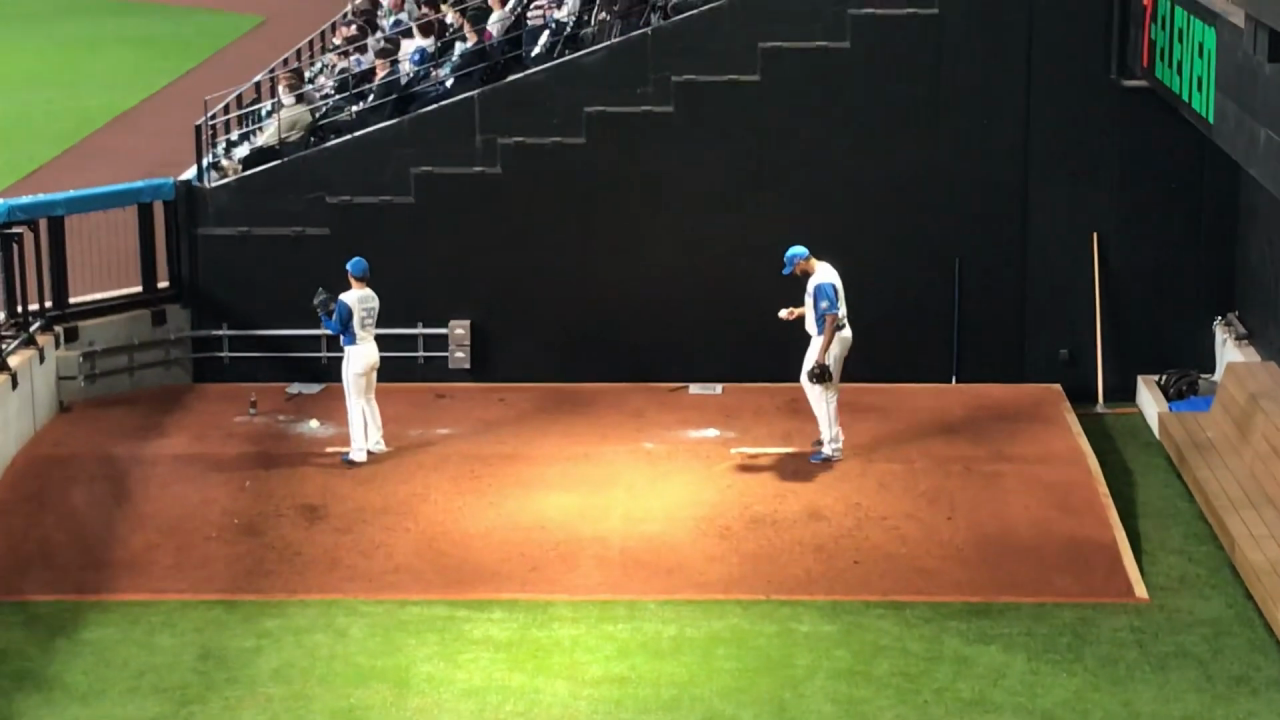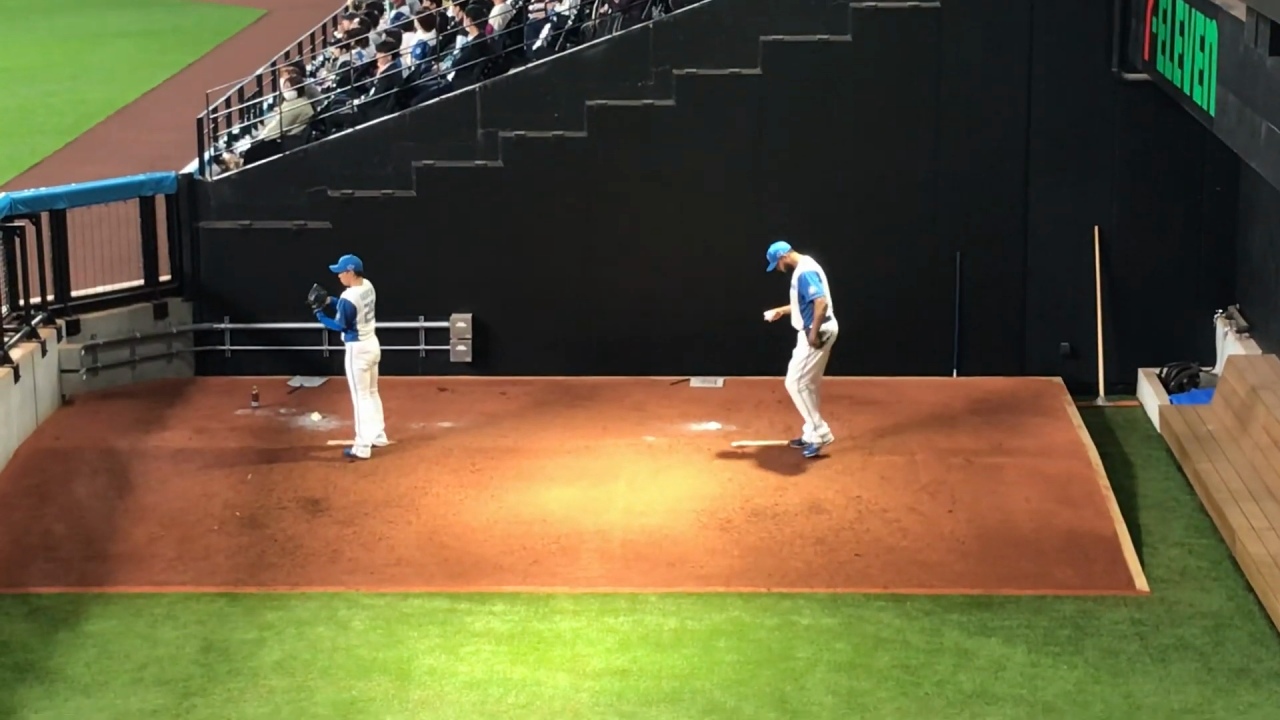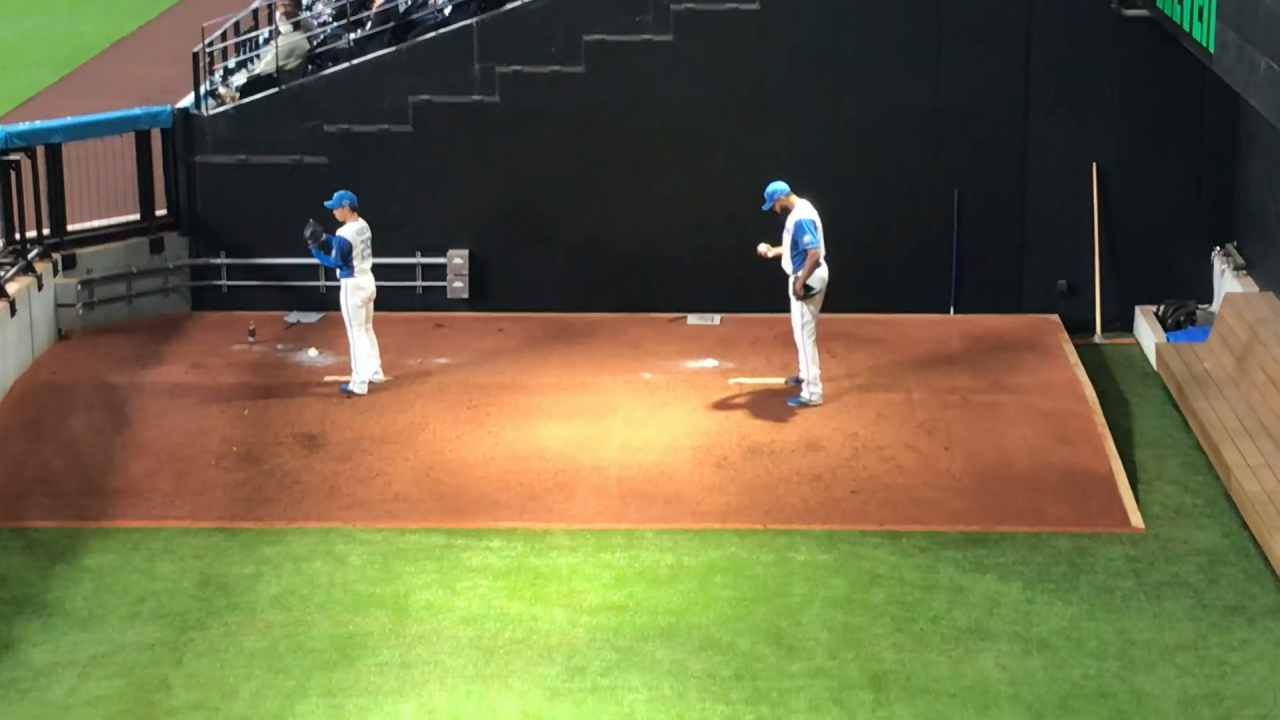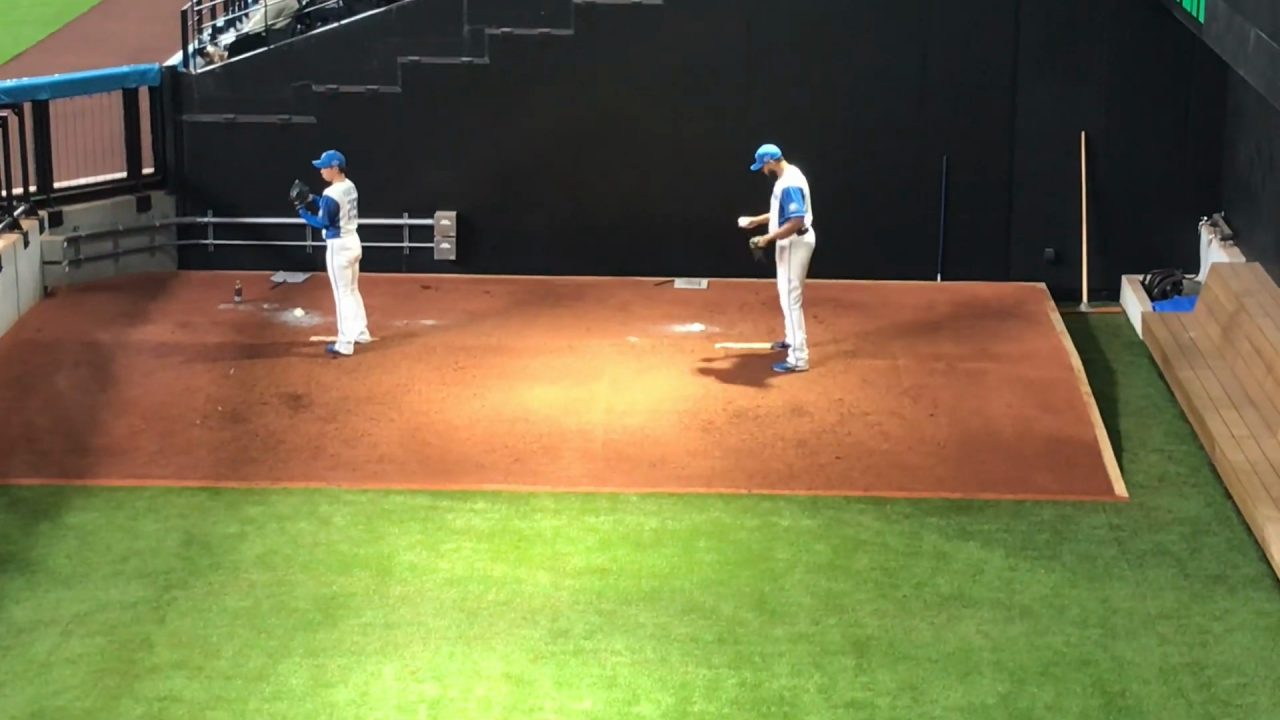
dt=0.7s
person 1, frame 1
left shoulder: (822, 282)
right shoulder: (821, 271)
left elbow: (832, 320)
left wrist: (822, 355)
right wrist: (799, 311)
left hip: (832, 339)
right hip: (822, 337)
left knee: (825, 391)
right knee: (808, 381)
left ankle: (833, 448)
right ankle: (829, 433)
person 1, frame 2
left shoulder: (805, 272)
right shoulder: (802, 269)
left elbow: (821, 302)
left wrist: (814, 333)
right wrist: (782, 311)
left hip: (819, 331)
right hip: (812, 331)
left knee: (795, 382)
right knee: (808, 384)
left ankle: (820, 432)
right ankle: (811, 434)
person 1, frame 3
left shoulder: (801, 217)
right shoulder: (798, 211)
left elbow: (815, 252)
left wrist: (800, 282)
right wrist: (773, 251)
left hip: (808, 278)
right hip: (804, 277)
left knee: (804, 332)
right knee: (800, 329)
left ankle: (812, 392)
right ankle: (806, 374)
person 1, frame 4
left shoulder: (790, 184)
right shoulder: (786, 177)
left elbow: (796, 222)
left wrist: (767, 239)
right wrist: (758, 220)
left hip: (794, 244)
right hip: (790, 243)
left knee: (791, 298)
right knee: (786, 293)
left ankle: (798, 358)
right ankle: (792, 339)
person 2, frame 1
left shoulder: (346, 299)
right shoulder: (372, 296)
left elbow: (337, 328)
left wrist: (324, 316)
right wrist: (335, 309)
left hip: (355, 353)
right hip: (371, 350)
left knee: (354, 403)
right knee: (369, 399)
left ankle: (358, 452)
right ankle: (376, 443)
person 2, frame 2
left shoulder: (348, 297)
right shoulder: (368, 286)
left elbow: (340, 325)
left wrist: (320, 314)
right wrist: (330, 302)
left hip: (357, 349)
right hip: (372, 344)
left knee: (360, 397)
right knee: (371, 393)
left ankle: (362, 447)
right ankle: (378, 436)
person 2, frame 3
left shoulder: (344, 233)
right shoulder: (363, 225)
left elbow: (335, 263)
left wrist: (315, 251)
right wrist: (327, 239)
left hip: (353, 285)
right hip: (367, 281)
left knee: (356, 334)
right knee: (366, 329)
left ankle: (359, 384)
right ankle: (374, 372)
person 2, frame 4
left shoulder: (331, 194)
right shoulder: (350, 186)
left elbow: (322, 223)
left wrist: (302, 210)
right wrist: (312, 199)
left hip: (339, 246)
right hip: (353, 241)
left knee: (342, 294)
right knee: (352, 290)
left ankle: (345, 344)
right ankle: (360, 332)
